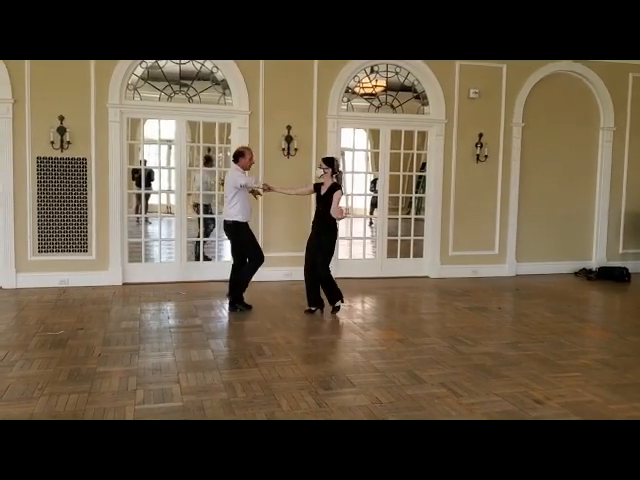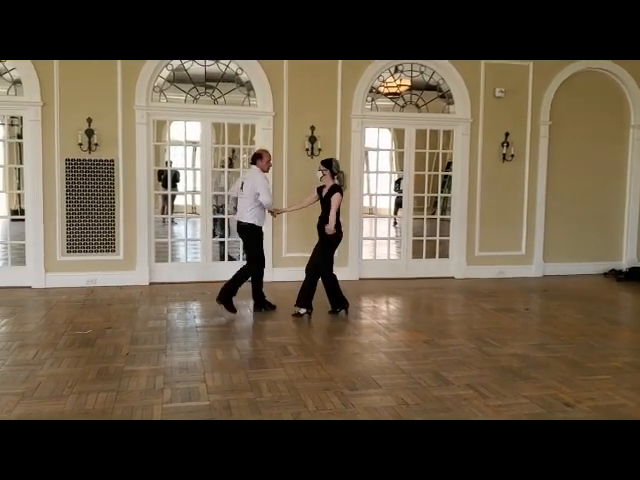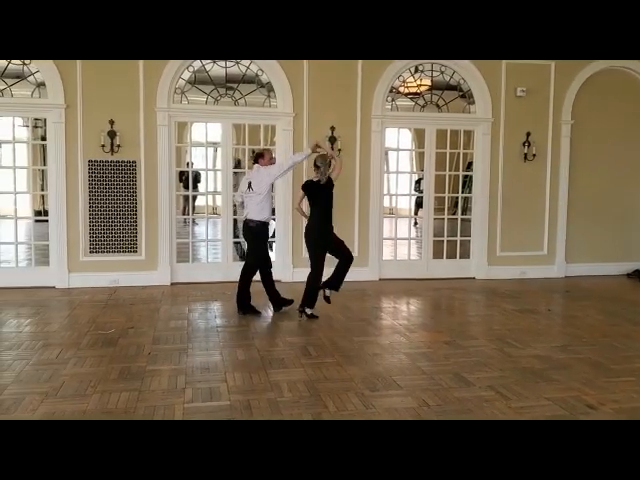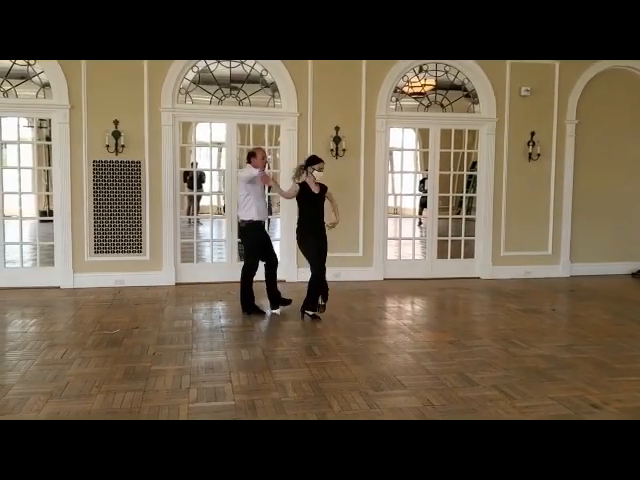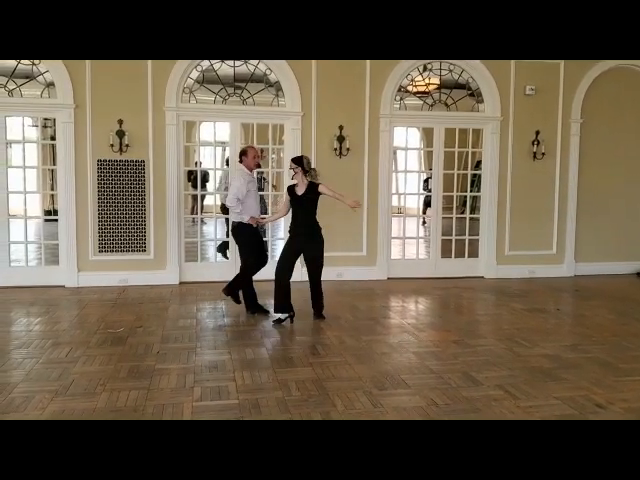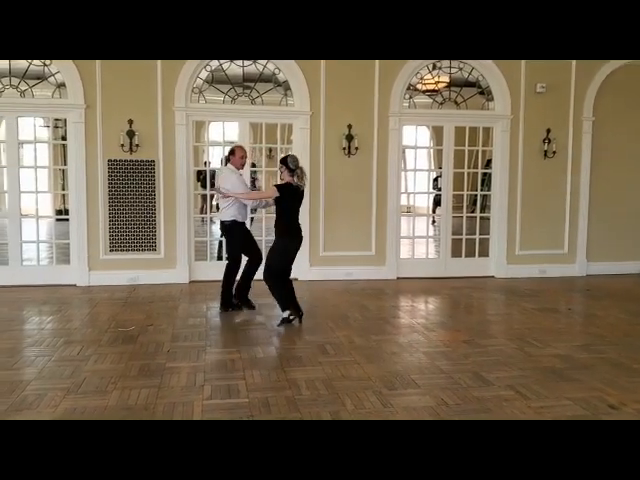
dt=0.4s
person 1, frame 1
left shoulder: (236, 173)
right shoulder: (236, 174)
right elbow: (244, 182)
left wrist: (251, 189)
right wrist: (259, 185)
left hip: (235, 223)
right hip: (237, 224)
left knee: (240, 261)
right knee: (257, 258)
left ankle: (235, 301)
right ankle: (235, 292)
person 1, frame 2
left shoulder: (246, 176)
right shoulder: (259, 177)
left elbow: (233, 193)
right elbow: (266, 201)
right wrist: (273, 208)
left hip: (246, 225)
right hip: (251, 228)
left knee: (258, 263)
right knee: (255, 264)
left ankle: (259, 301)
right ankle: (226, 294)
person 1, frame 3
left shoulder: (248, 177)
right shoulder: (264, 173)
left elbow: (238, 199)
right elbow: (287, 165)
right wrist: (310, 151)
left hip: (251, 225)
right hip: (258, 227)
left knee: (264, 264)
right knee: (252, 264)
left ankle: (277, 301)
right ankle: (243, 305)
person 1, frame 4
left shoulder: (255, 177)
right shoulder: (249, 174)
right elbow: (242, 175)
right wrist: (258, 173)
left hip: (257, 225)
right hip: (249, 226)
left knee: (271, 260)
right knee: (251, 264)
left ankle: (275, 298)
right ankle: (248, 305)
person 1, frame 5
left shoulder: (249, 176)
right shoulder: (241, 177)
right elbow: (231, 202)
left wrist: (253, 217)
right wrist: (249, 217)
left hip: (249, 226)
right hip: (242, 226)
left knee: (260, 260)
right knee: (249, 264)
left ankle: (233, 287)
right ankle: (251, 305)
person 1, frame 6
left shoulder: (224, 173)
right shoulder: (234, 177)
right elbow: (252, 201)
right wrist: (271, 202)
left hip: (228, 223)
right hip: (234, 224)
left knee: (234, 261)
right knee: (256, 256)
left ankle: (227, 301)
right ankle: (241, 294)
person 2, frame 1
left shoulder: (336, 189)
right shoulder: (317, 187)
left elbow: (333, 210)
right elbow: (294, 191)
left wrist: (339, 216)
right wrist: (273, 189)
left hip: (328, 232)
right hip: (316, 230)
left knee: (320, 267)
right knee: (309, 267)
left ankle: (336, 299)
right ankle: (315, 303)
person 2, frame 2
left shoulder: (336, 190)
right shoulder: (322, 189)
left elbow: (333, 212)
right elbow: (304, 204)
left wrist: (331, 227)
right wrist: (282, 210)
left hip: (331, 235)
right hip: (327, 235)
left knee: (313, 268)
right knee: (325, 270)
left ankle: (304, 306)
right ankle: (339, 303)
person 2, frame 3
left shoulder: (308, 185)
right shoulder: (328, 184)
left elbow: (298, 206)
right elbow: (339, 164)
right wrist: (332, 156)
left hip: (313, 231)
right hip: (323, 232)
left knee: (316, 269)
right knee: (346, 257)
left ankle: (306, 305)
right ankle: (328, 287)
person 2, frame 4
left shoulder: (323, 188)
right shoulder: (299, 187)
left elbow: (333, 201)
right elbow: (285, 195)
left wrist: (336, 219)
right wrist: (273, 184)
left hip: (320, 234)
right hip: (305, 234)
left knee: (318, 270)
right knee: (318, 268)
left ankle: (309, 307)
right ankle: (321, 298)
person 2, frame 5
left shoulder: (315, 187)
right shoulder: (290, 190)
left elbow: (333, 194)
right elbow: (283, 212)
left wrist: (348, 201)
right wrist: (263, 220)
left hip: (313, 237)
right hip: (296, 236)
left knee: (314, 276)
right knee: (282, 272)
left ankle: (318, 309)
right ankle: (284, 311)
person 2, frame 6
left shoulder: (281, 189)
right shoulder: (299, 189)
left elbow: (253, 196)
left wrist: (231, 194)
left hip: (285, 238)
right hip: (295, 237)
left knee: (270, 276)
right knee: (283, 275)
left ankle: (288, 309)
right ankle: (294, 311)
